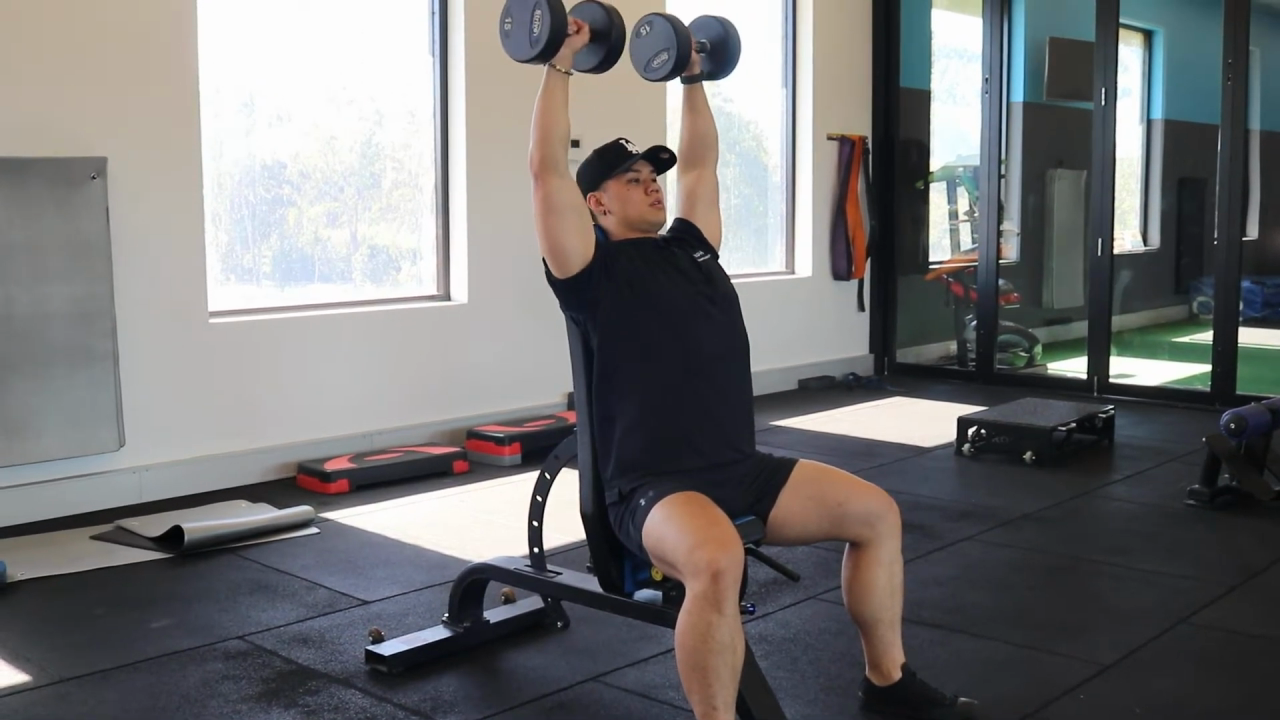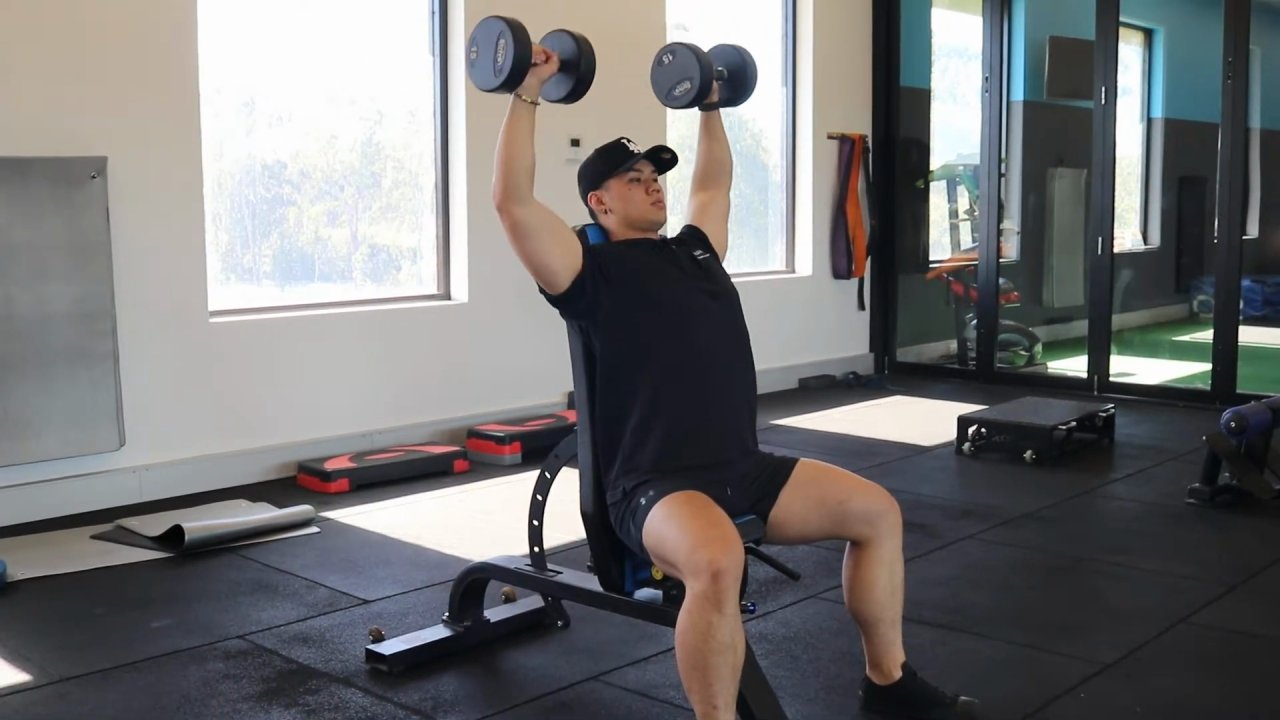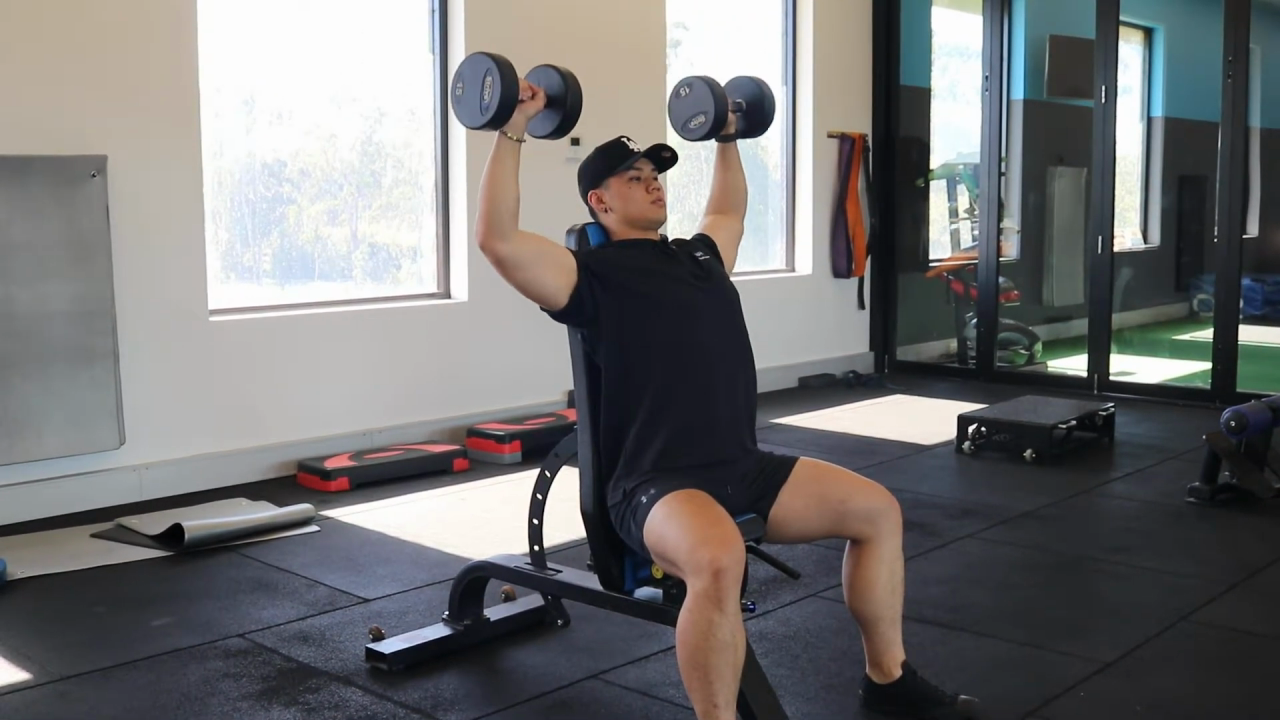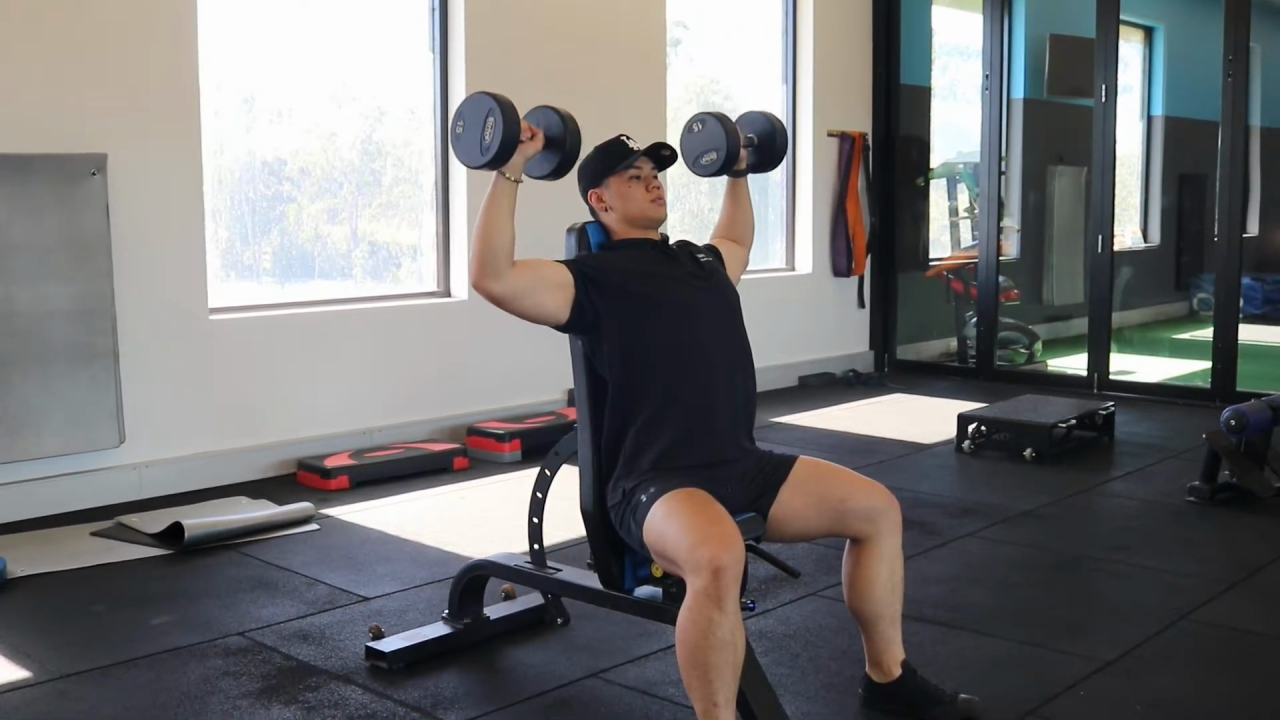
dt=0.5s
person 1, frame 1
left shoulder: (690, 247)
right shoulder: (596, 270)
left elbow: (701, 162)
right elbow: (547, 171)
left wrist: (691, 78)
right wrist: (560, 63)
left hip: (741, 468)
right hip: (657, 485)
left knee: (877, 513)
right knee: (717, 564)
person 1, frame 2
left shoulder: (693, 250)
right shoulder: (596, 272)
left elbow: (714, 184)
right elbow: (512, 202)
left wrist: (709, 108)
right wrist: (527, 94)
left hip: (743, 468)
right hip: (656, 484)
left knee: (878, 511)
right knee: (717, 564)
person 1, frame 3
left shoulder: (696, 256)
right shoulder: (596, 274)
left elbow: (731, 211)
right elbow: (497, 238)
left wrist: (725, 140)
right wrist: (511, 133)
left hip: (743, 467)
right hip: (658, 483)
left knee: (877, 510)
right knee: (718, 562)
person 1, frame 4
left shoulder: (696, 258)
right shoulder: (596, 276)
left elbow: (736, 242)
right elbow: (492, 278)
left wrist: (736, 173)
right wrist: (510, 171)
left hip: (744, 466)
right hip: (657, 482)
left knee: (878, 510)
right knee: (718, 561)
